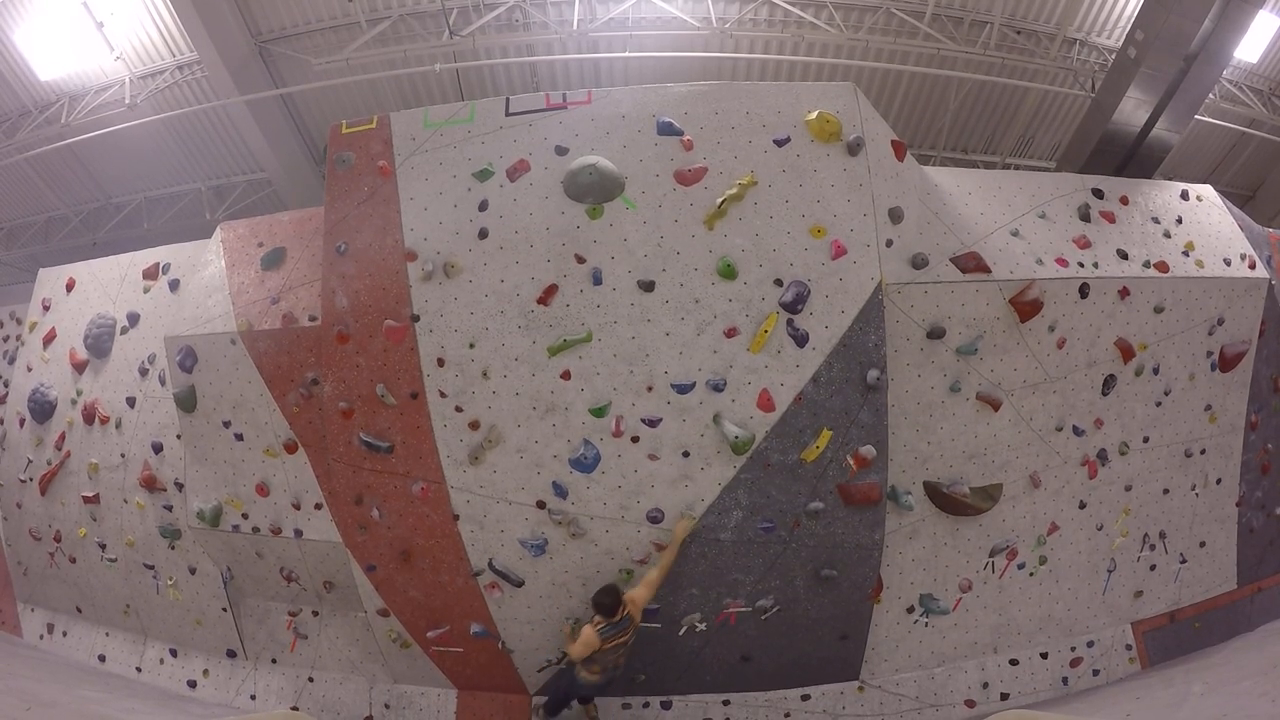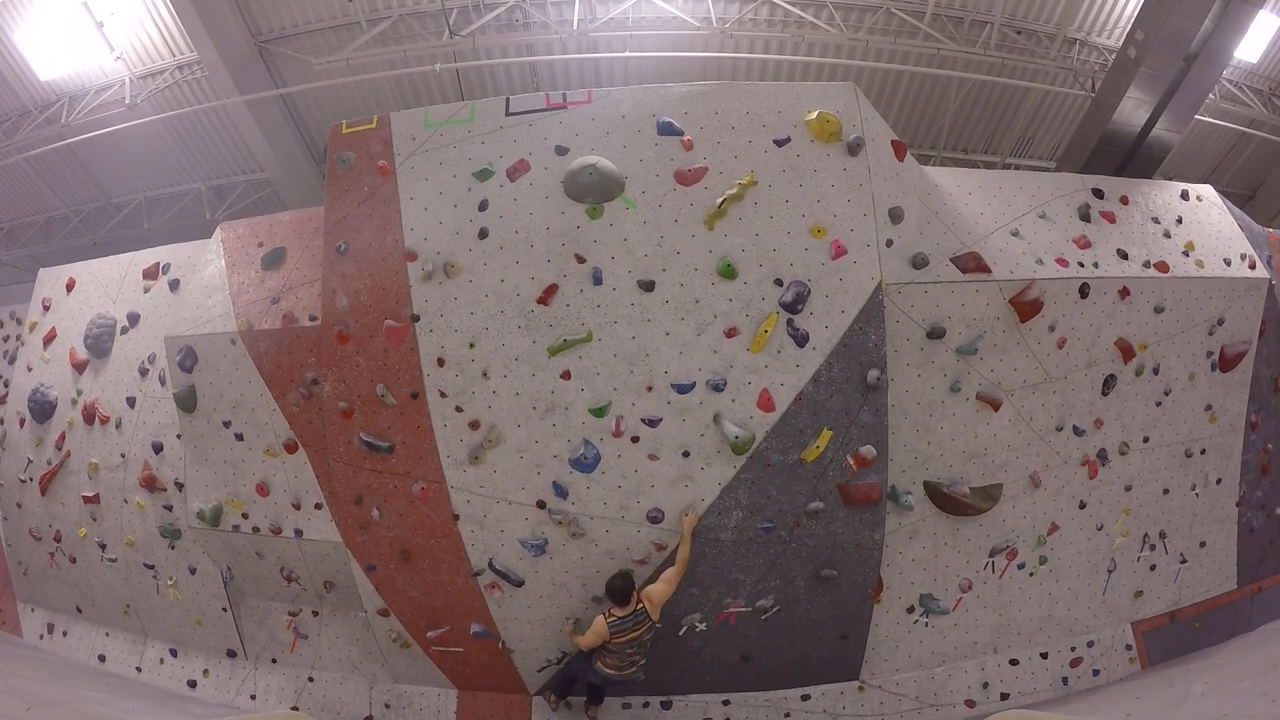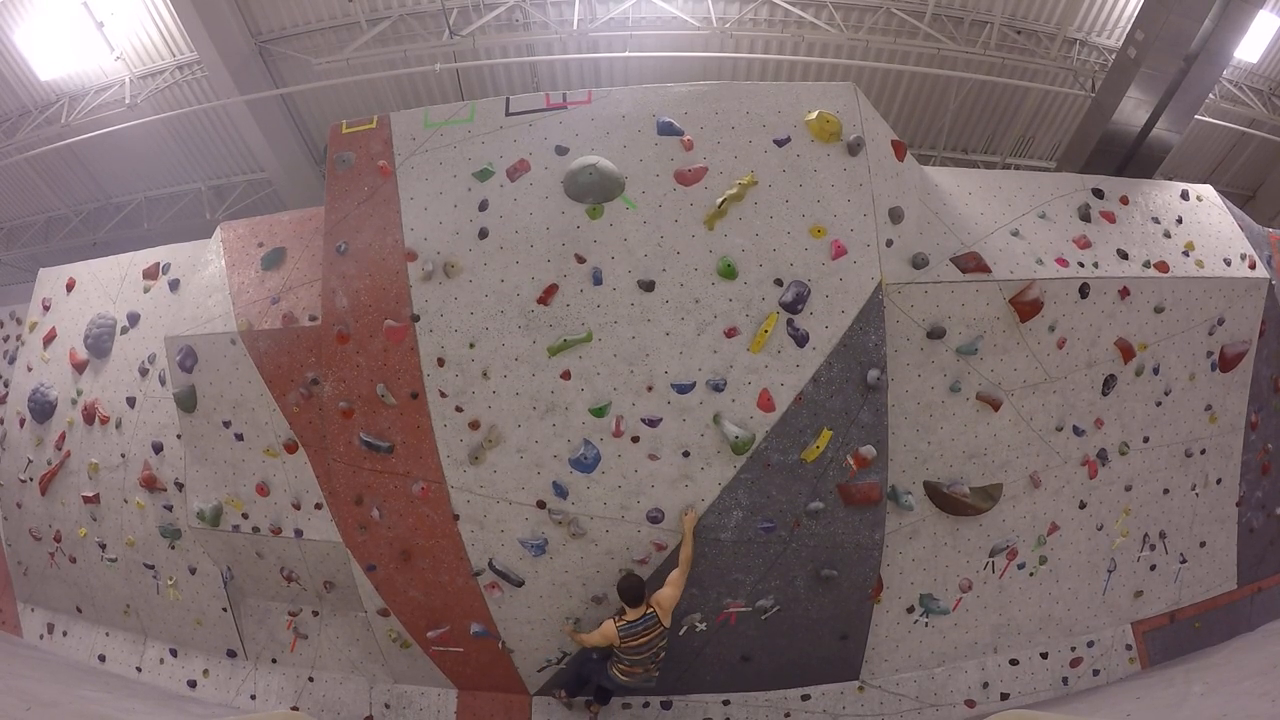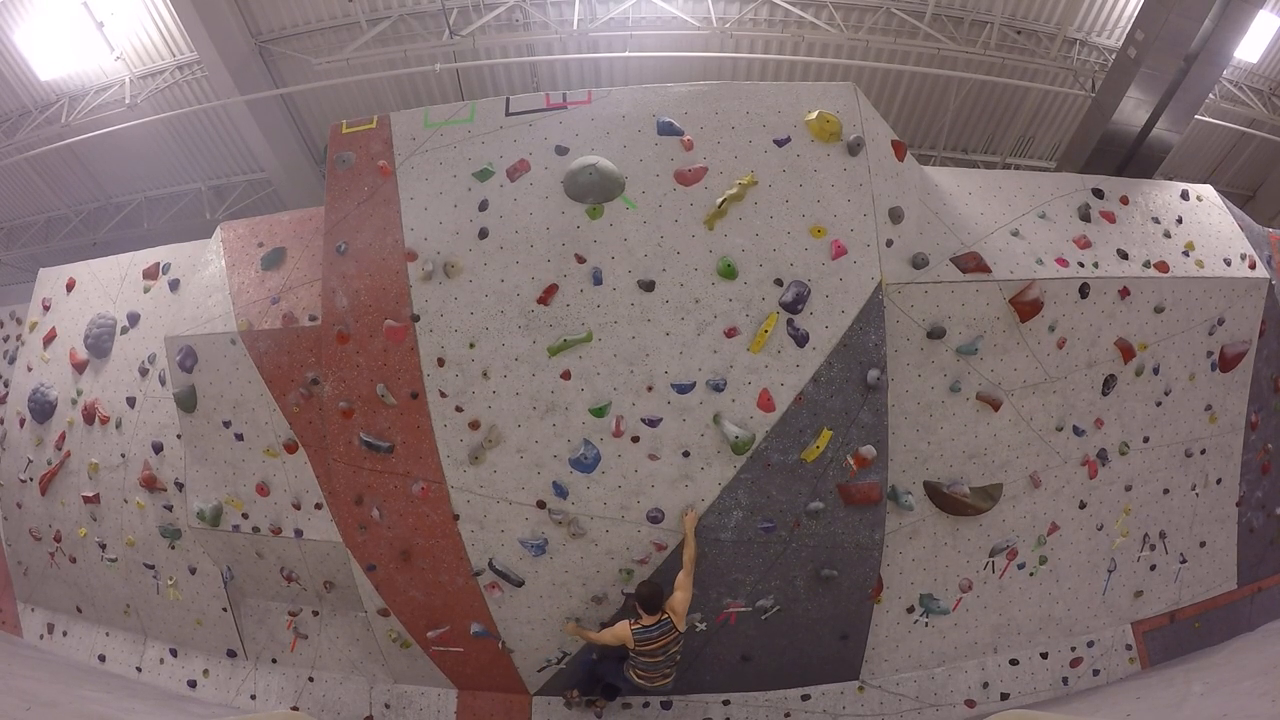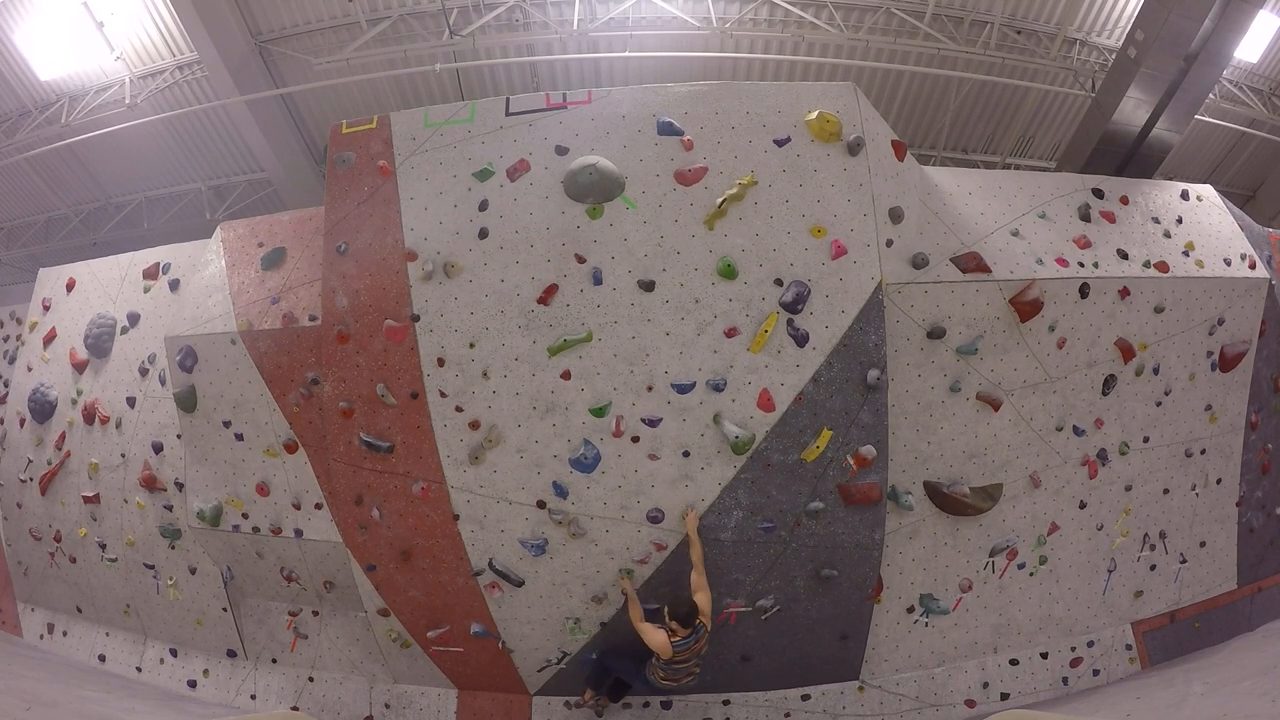
dt=0.4s
person 1, frame 1
left shoulder: (592, 633)
right shoulder: (633, 607)
left elbow: (574, 655)
right elbow: (660, 570)
left wrist: (569, 636)
right wrist: (677, 537)
left hip: (588, 680)
right hip: (612, 673)
left knee: (561, 686)
person 1, frame 2
left shoulder: (603, 623)
right shoulder: (651, 601)
left elbow: (584, 644)
right elbow: (680, 567)
left wrist: (571, 633)
right wrist: (687, 529)
left hip: (607, 672)
right hip: (633, 671)
left knee: (574, 666)
left ankle: (555, 697)
right ankle: (593, 708)
person 1, frame 3
left shoulder: (613, 628)
right shoulder: (661, 609)
left elbow: (587, 641)
right elbow: (683, 567)
left wrist: (571, 633)
right wrist: (688, 528)
left hip: (623, 681)
right hip: (649, 678)
left knee: (584, 663)
left ankle: (567, 694)
right ankle: (596, 706)
person 1, frame 4
left shoulder: (628, 630)
right shoulder: (677, 614)
left elbow: (599, 638)
right elbow: (688, 568)
left wrist: (575, 630)
right wrist: (689, 529)
left hip: (639, 682)
right hip: (667, 681)
left knee: (599, 665)
right knee: (618, 658)
left ankle: (578, 694)
right ankle: (602, 701)
person 1, frame 5
left shoulder: (662, 642)
right shoulder: (703, 616)
left elbow: (638, 622)
right elbow: (698, 568)
left wrist: (629, 591)
right wrist: (692, 530)
left hip: (658, 683)
right hip: (686, 678)
left knee: (607, 656)
right knee: (630, 660)
left ankle: (590, 696)
right ankle: (605, 700)
